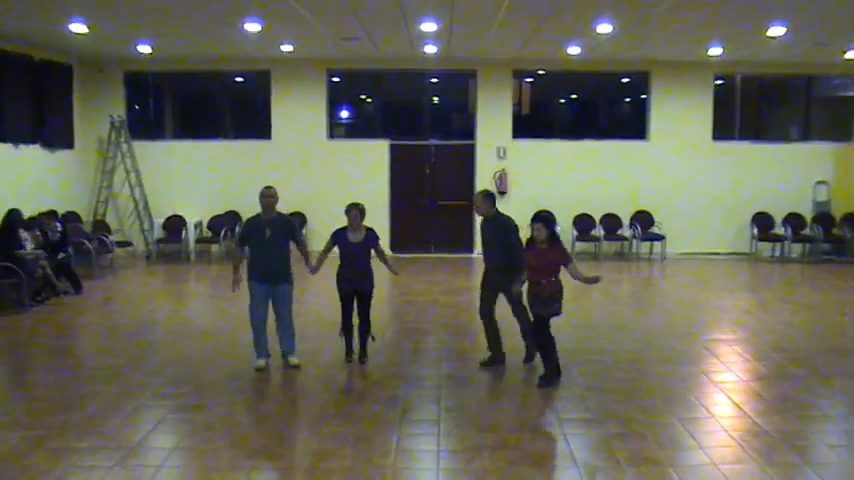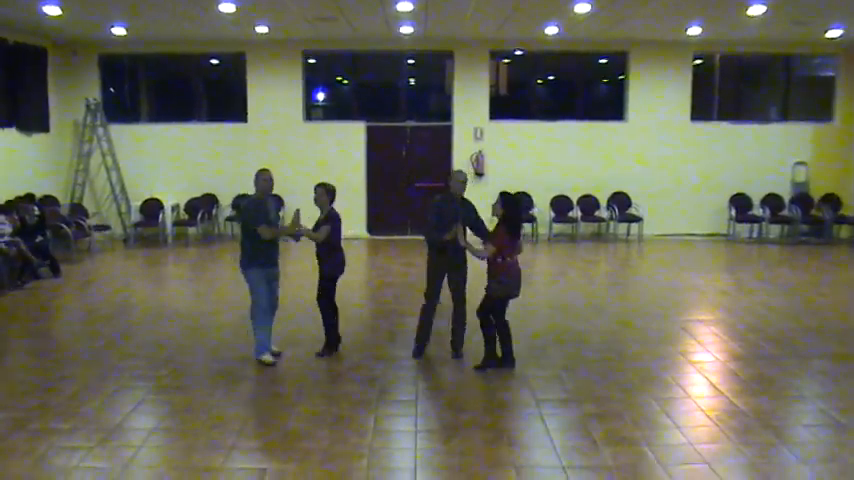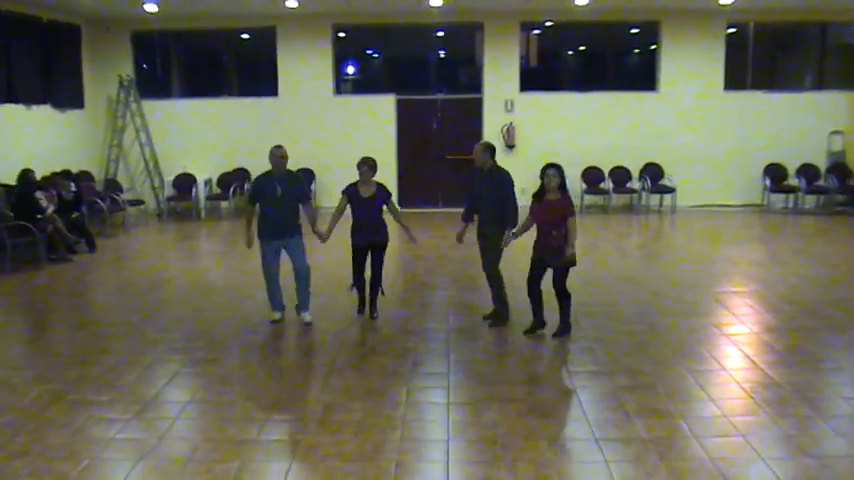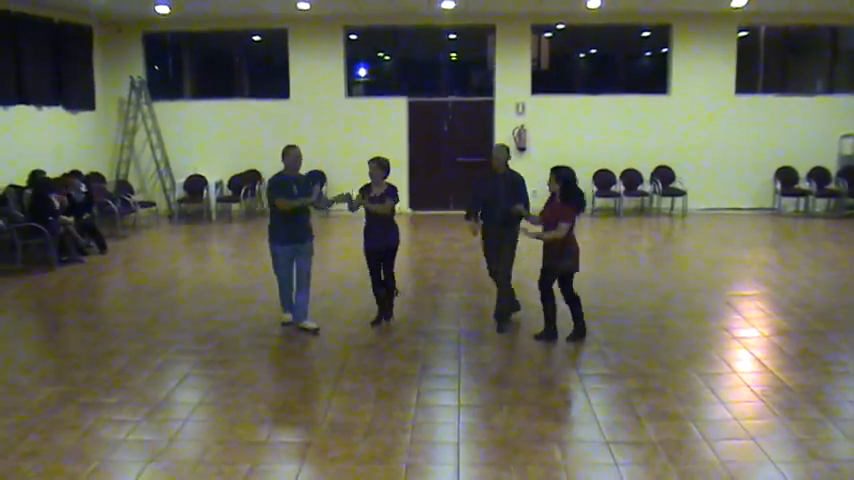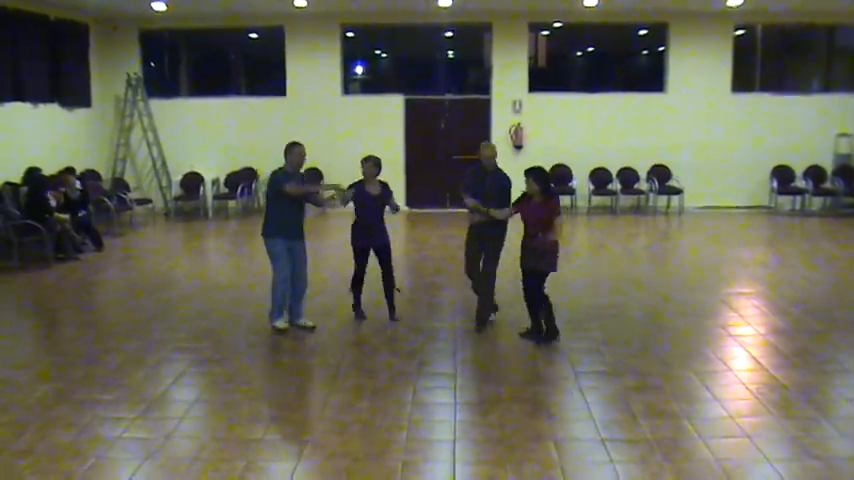
dt=1s
person 1, frame 1
left shoulder: (286, 222)
right shoulder: (251, 224)
left elbow: (300, 243)
right elbow: (240, 249)
left wrist: (308, 262)
right wrist: (236, 273)
left hip: (282, 279)
right hip: (258, 279)
left knee: (285, 318)
right knee: (257, 319)
left ankle: (289, 353)
right ankle: (262, 355)
person 1, frame 2
left shoulder: (271, 203)
right shoulder: (250, 206)
right elbow: (266, 233)
left wrist: (289, 231)
right wrist: (289, 229)
left hip: (271, 262)
right hip: (254, 264)
left knee: (271, 303)
right knee: (260, 304)
left ankle: (265, 343)
right ankle: (262, 351)
person 1, frame 3
left shoulder: (295, 179)
right shoulder: (260, 181)
left elbow: (307, 205)
right elbow: (251, 207)
left wrist: (314, 228)
right wrist: (248, 231)
left hip: (292, 233)
right hip: (268, 235)
left knee: (302, 269)
right knee: (270, 274)
left ankle: (303, 309)
right ankle: (277, 309)
person 1, frame 4
left shoulder: (304, 181)
right shoulder: (275, 182)
left elbow: (316, 203)
right elbow: (283, 205)
right wrist: (308, 200)
left hip: (303, 237)
right hip: (281, 239)
left knee: (304, 278)
right knee: (284, 278)
left ankle: (301, 318)
right ankle: (287, 311)
person 1, frame 5
left shoulder: (300, 178)
right shoulder: (278, 176)
left elbow: (313, 199)
right elbow: (294, 190)
left wrist: (327, 200)
right wrist: (323, 188)
left hip: (296, 236)
right hip: (276, 236)
left knee: (300, 278)
right knee: (283, 276)
left ankle: (296, 317)
right ankle: (276, 317)
person 2, frame 1
left shoulder: (506, 224)
right shoulder: (485, 223)
left elbow: (518, 252)
left wrist: (518, 280)
left hip: (508, 275)
right hip: (491, 273)
left knee: (519, 312)
right knee: (485, 312)
left ankle: (530, 348)
right ankle: (496, 354)
person 2, frame 2
left shoulder: (468, 207)
right shoulder: (438, 204)
left elbow: (480, 228)
right elbow: (429, 233)
right wrist: (445, 237)
left hip: (458, 258)
right hip: (437, 256)
left knee: (459, 301)
right knee: (431, 299)
left ankle: (457, 345)
right ankle: (421, 342)
person 2, frame 3
left shoulder: (503, 176)
right shoulder: (479, 175)
left elbow: (511, 205)
right elbow: (472, 201)
left wrist: (509, 229)
right wrist: (464, 225)
left hip: (497, 228)
right hip: (483, 227)
left knee: (490, 268)
right knee: (489, 268)
left ankle: (502, 312)
right ankle: (500, 308)
person 2, frame 4
left shoulder: (516, 179)
right shoulder: (486, 180)
left elbow: (524, 206)
right elbow: (476, 202)
left wrist: (519, 211)
right wrist: (472, 220)
left hip: (508, 230)
right hip: (488, 229)
left knee: (504, 272)
right knee: (493, 271)
left ankle: (502, 317)
right ankle: (512, 303)
person 2, frame 5
left shoulder: (503, 179)
right shoulder: (473, 175)
left elbow: (504, 209)
right elbow: (466, 195)
left wrist: (483, 216)
right wrist: (471, 205)
left hip: (495, 229)
right hip: (476, 226)
left knee: (488, 273)
right knee: (471, 269)
left ankle: (483, 316)
right ankle: (489, 305)
person 3, frame 1
left shoulder: (557, 249)
right shoulder: (530, 246)
left elbow: (574, 272)
left wrist: (589, 279)
right wrist: (521, 282)
left hip: (550, 296)
right hip: (534, 294)
left knee: (537, 333)
right knee: (542, 333)
left ankle: (551, 373)
right ankle: (553, 370)
person 3, frame 2
left shoulder: (503, 230)
right shoulder: (508, 228)
left elbow: (484, 254)
right elbow: (518, 249)
left wrist: (464, 242)
left hip: (503, 278)
right hip: (505, 276)
left knee: (483, 313)
right knee: (497, 316)
left ankle: (490, 357)
right ankle: (507, 357)
person 3, frame 3
left shoulder: (565, 201)
right shoulder: (538, 200)
left elbow: (572, 227)
right elbow: (529, 222)
left wrist: (571, 246)
right wrist: (513, 235)
left hip: (560, 248)
right hip: (542, 247)
left knee: (559, 286)
right knee: (533, 283)
left ankle: (565, 324)
right ankle: (538, 321)
person 3, frame 4
left shoulder: (568, 205)
right shoulder: (552, 201)
left elbow: (561, 233)
right elbow: (540, 220)
left wrist: (536, 235)
right wrist: (524, 213)
left hip: (565, 252)
right hip: (551, 251)
left knee: (566, 291)
right knee: (544, 287)
left ankle: (580, 328)
right ankle: (550, 329)
person 3, frame 5
left shoulder: (551, 202)
right shoulder: (524, 200)
left elbow: (558, 227)
right elbow: (503, 214)
left wrist: (552, 238)
right wrist: (482, 209)
left hip: (545, 250)
right hip: (529, 249)
left knee: (536, 289)
right knee: (528, 288)
left ankle: (551, 330)
right ankle: (536, 327)
person 4, frame 1
left shoulder: (370, 234)
right shoulder: (339, 234)
left elbow: (380, 253)
right elbow: (326, 252)
left wrist: (390, 267)
right wrist: (316, 266)
left hip: (364, 280)
right hip: (345, 280)
left knee: (364, 315)
right knee: (347, 316)
left ankle: (363, 350)
right ankle: (349, 349)
person 4, frame 2
left shoulder: (331, 216)
right shoulder: (324, 214)
left elbow: (319, 237)
left wrist: (300, 228)
right wrist: (302, 232)
left hip: (333, 262)
right hip: (326, 262)
left knee: (323, 300)
right knee: (327, 300)
left ankle: (331, 343)
right ankle: (334, 339)
person 4, frame 3
left shoulder: (381, 190)
right shoulder: (351, 190)
left elbow: (394, 211)
right elbow: (339, 211)
left wrist: (407, 230)
right wrist: (329, 231)
left hip: (379, 235)
right hip: (359, 236)
left knee: (376, 271)
right knee: (357, 271)
left ankle: (373, 305)
right ankle: (361, 300)
person 4, frame 4
left shoulder: (391, 190)
right shoulder: (366, 189)
left elbow: (385, 210)
right elbow: (353, 208)
left wrist: (368, 204)
right wrist: (350, 200)
left hip: (389, 237)
right hip: (371, 237)
left knee: (388, 273)
right knee: (374, 274)
left ankle: (389, 306)
right ankle: (382, 310)
person 4, frame 5
left shoulder: (384, 187)
right shoulder: (357, 187)
left elbow: (393, 206)
right elbow: (345, 201)
left wrist: (395, 207)
right wrist: (341, 194)
left hip: (379, 234)
right hip: (360, 234)
left knee: (387, 269)
right knee: (360, 270)
left ankle: (391, 308)
right ankle: (357, 305)
